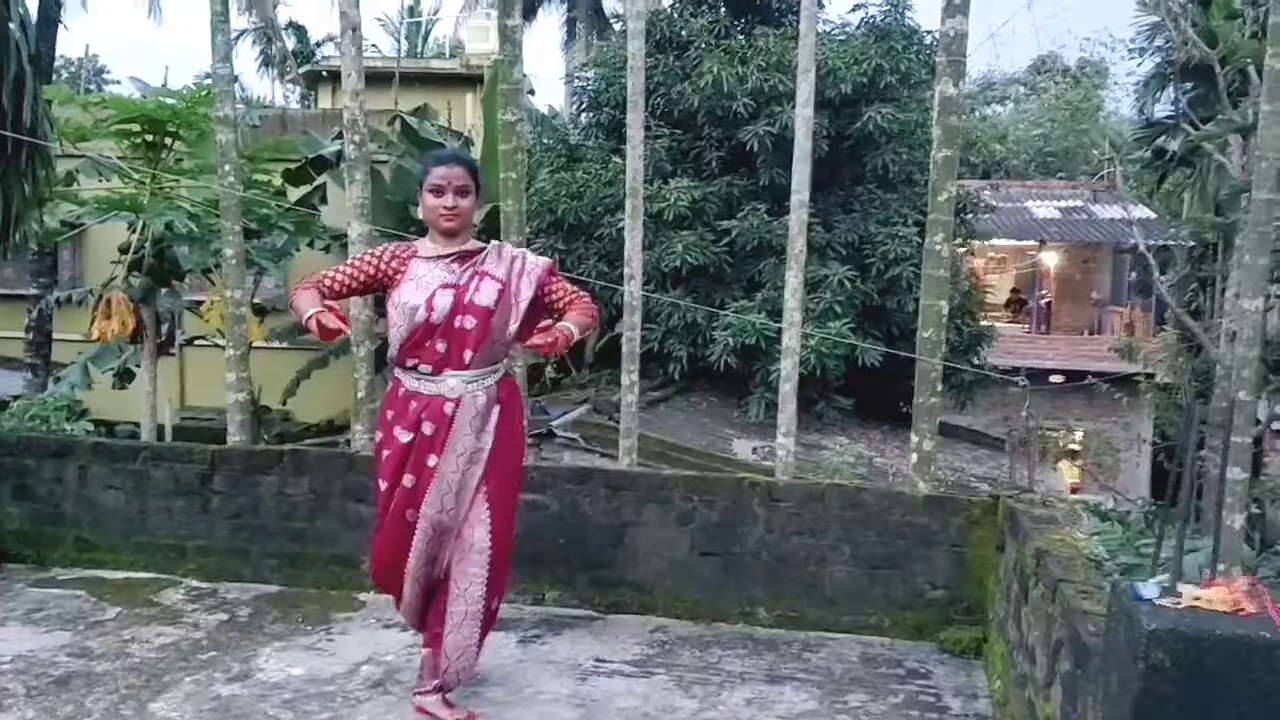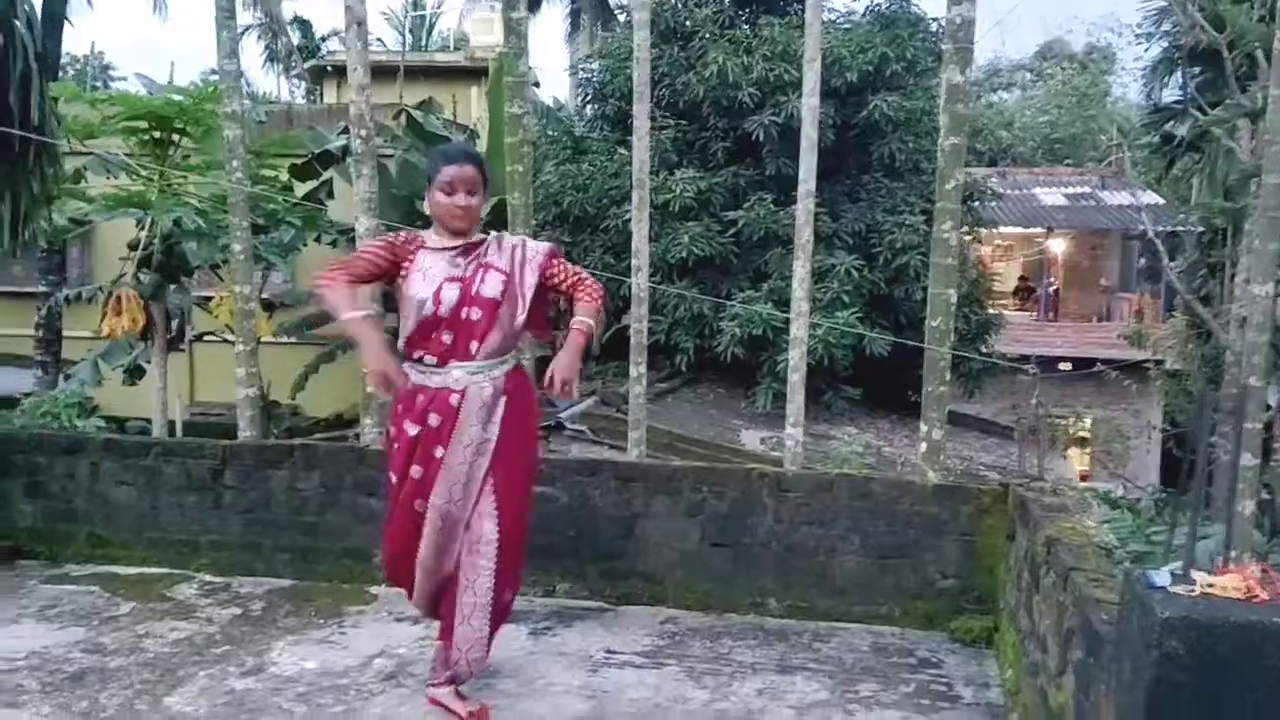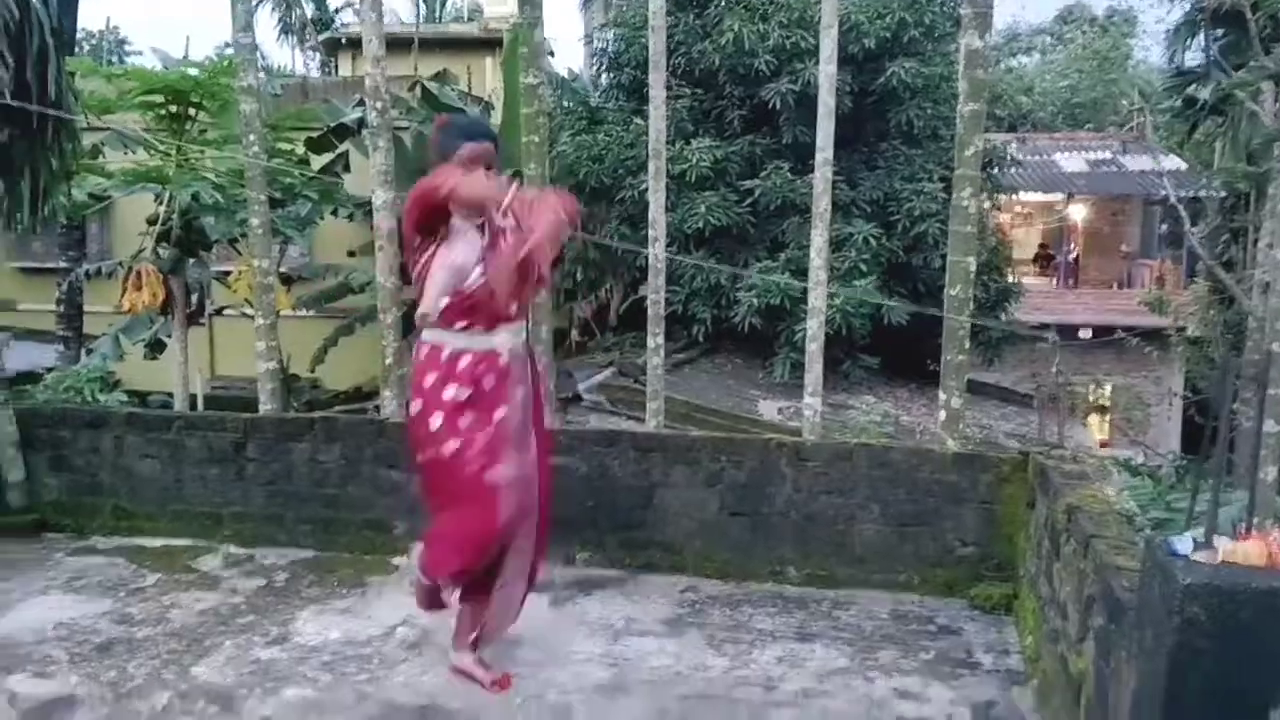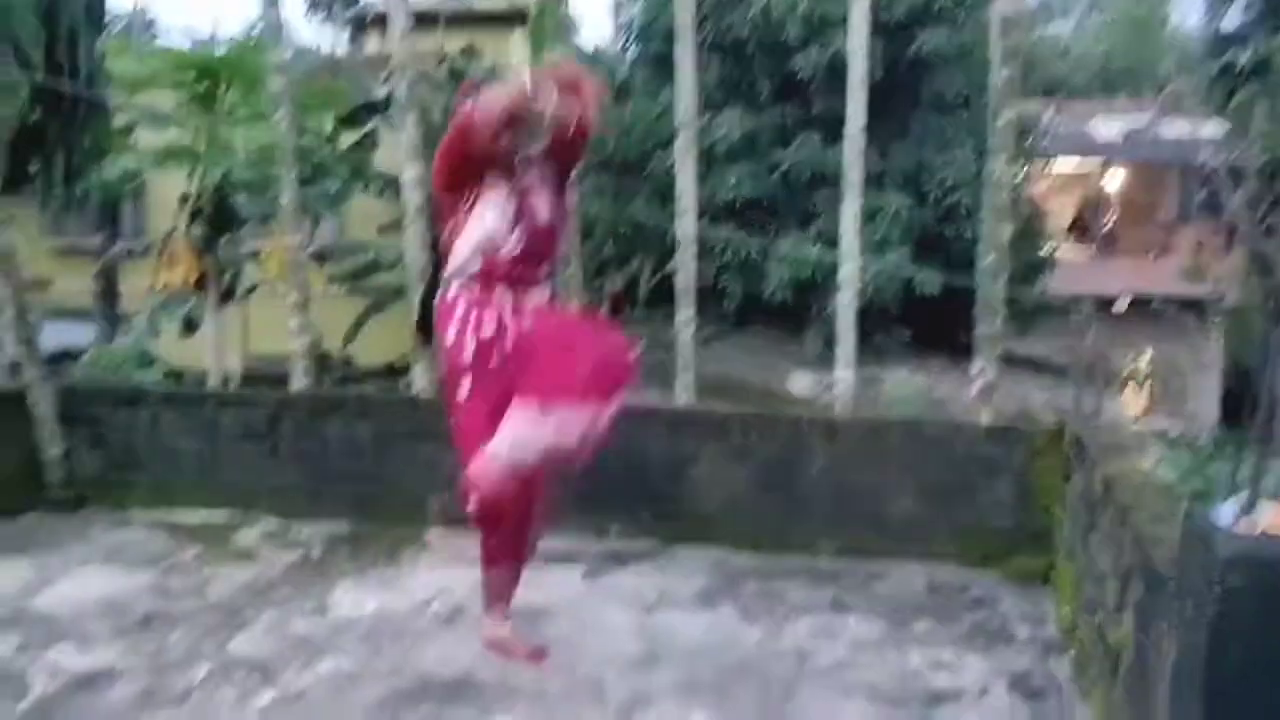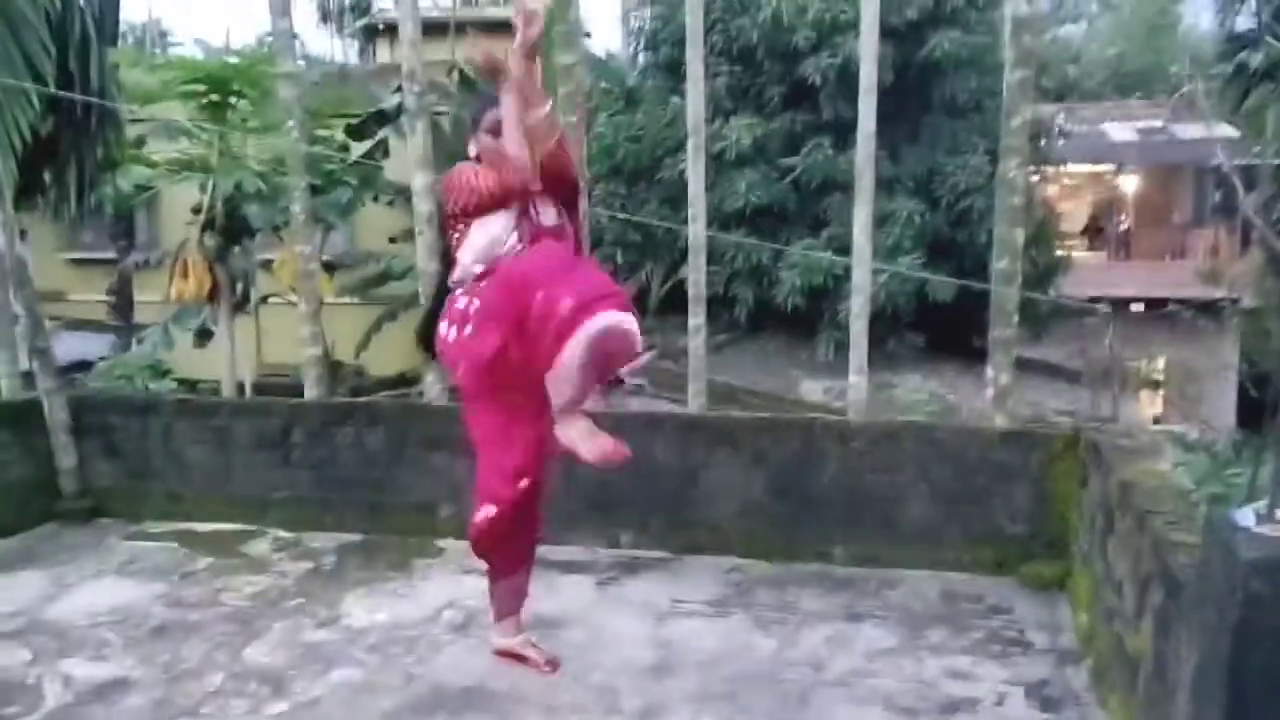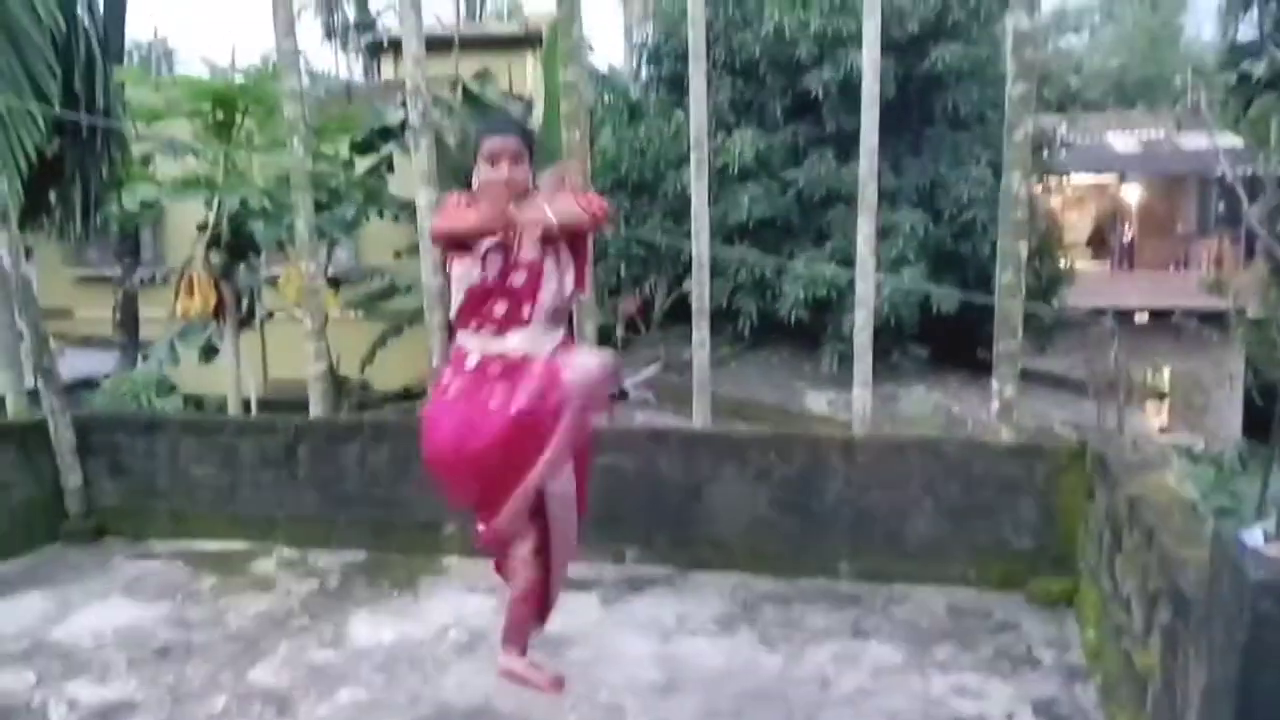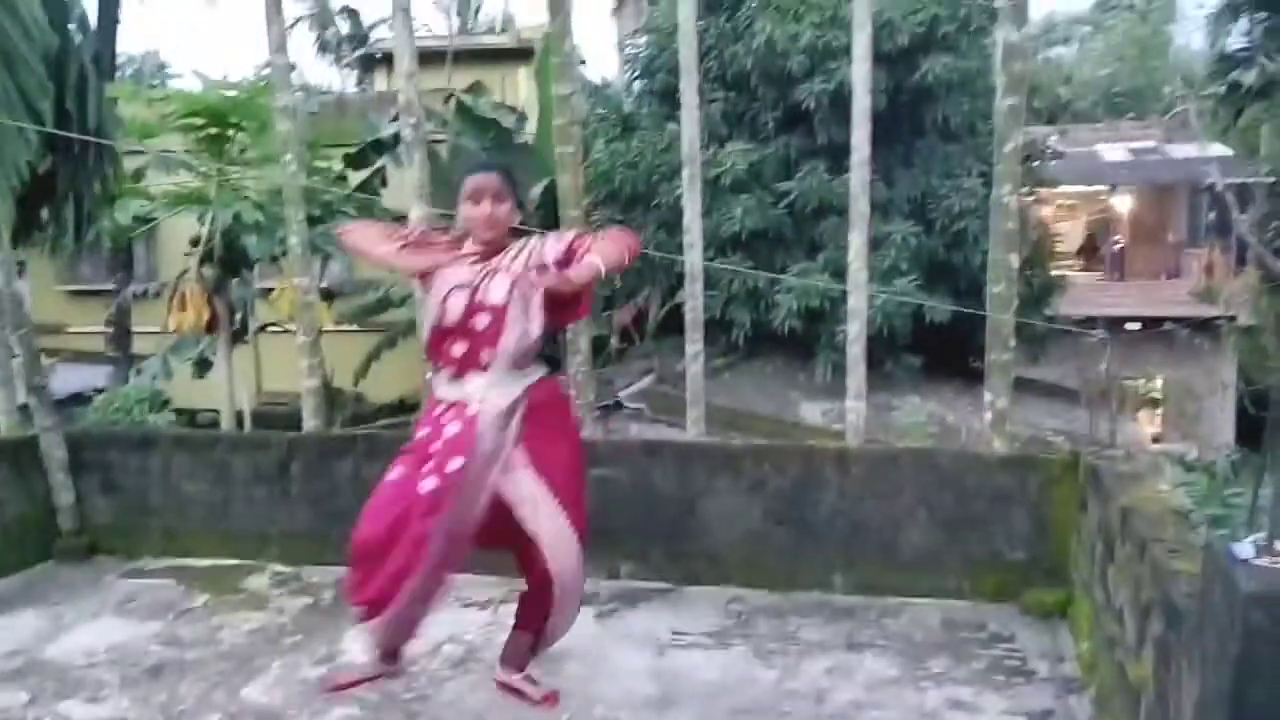
dt=0.2s
person 1, frame 1
left shoulder: (512, 265)
right shoulder: (395, 260)
left elbow: (582, 305)
right elbow: (309, 288)
left wrist: (564, 331)
right wrist: (316, 315)
left hip: (483, 421)
right hip: (415, 419)
left knee: (473, 547)
right knee: (409, 538)
person 1, frame 2
left shoulder: (517, 254)
right shoulder: (404, 250)
left elbow: (585, 286)
right elbow: (334, 277)
left wrist: (572, 347)
right wrist: (371, 342)
left hip: (493, 411)
right hip: (425, 410)
left knee: (485, 539)
right knee: (423, 529)
person 1, frame 3
left shoulder: (516, 210)
right shoulder: (428, 215)
left elbow: (558, 207)
right elbow: (443, 187)
left wrist: (541, 227)
right wrist: (506, 202)
left hip: (510, 372)
right hip: (451, 373)
left knee: (517, 506)
right knee: (479, 499)
left ankle: (468, 644)
right ankle: (432, 564)
person 1, frame 4
left shoulder: (542, 172)
right shoulder: (458, 179)
left elbow: (581, 122)
right elbow: (471, 123)
left wrist: (574, 97)
right wrist: (528, 89)
left hip: (532, 321)
right hip: (477, 320)
left knee: (519, 479)
right knee: (597, 353)
left ankle: (496, 618)
right ankle: (500, 456)
person 1, frame 5
left shoulder: (555, 184)
right shoulder: (464, 184)
left elbow: (557, 161)
right elbow: (513, 176)
left wrist: (530, 80)
right wrist: (512, 78)
left hip: (534, 338)
right hip: (482, 327)
left knee: (517, 481)
left ankle: (507, 630)
right ankle: (568, 415)
person 1, frame 6
left shoulder: (555, 207)
right shoulder: (462, 210)
left elbow: (593, 210)
right elbow: (448, 224)
left wrist: (537, 211)
right wrist: (507, 209)
left hip: (543, 375)
right hip: (479, 375)
left knee: (552, 515)
right knee: (457, 446)
left ankle: (516, 649)
right ankle: (514, 517)
person 1, frame 7
left shoulder: (539, 253)
right shoulder: (436, 253)
left elbow: (622, 244)
right elbow: (356, 235)
left wrist: (580, 274)
right wrist: (406, 262)
left hip: (521, 419)
right hip: (451, 418)
left knee: (555, 553)
right knee: (390, 527)
left ankle: (515, 664)
right ankle: (386, 652)
